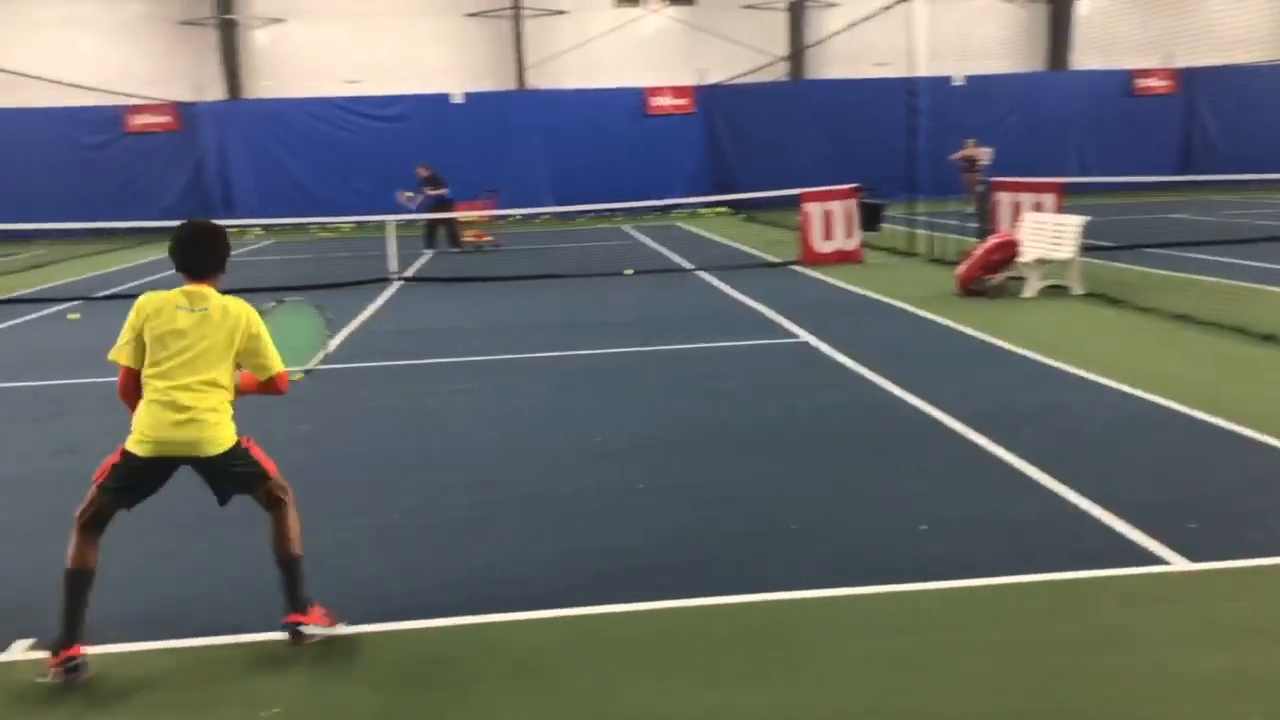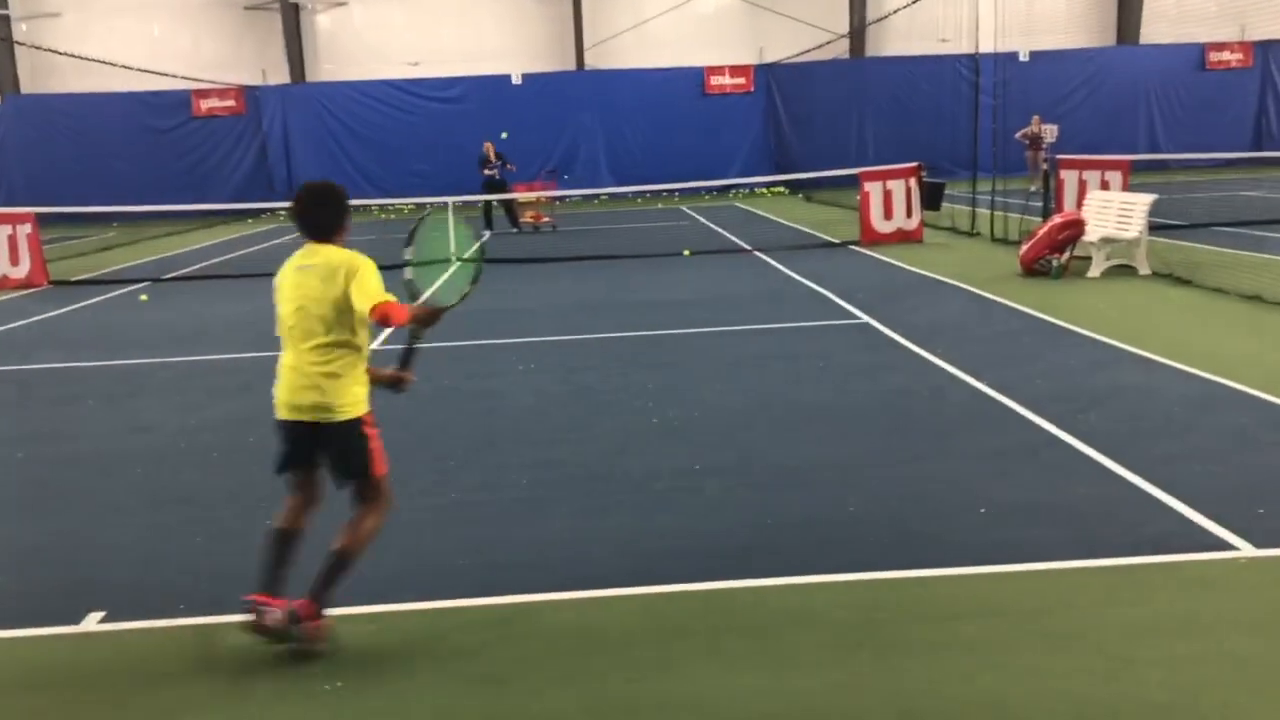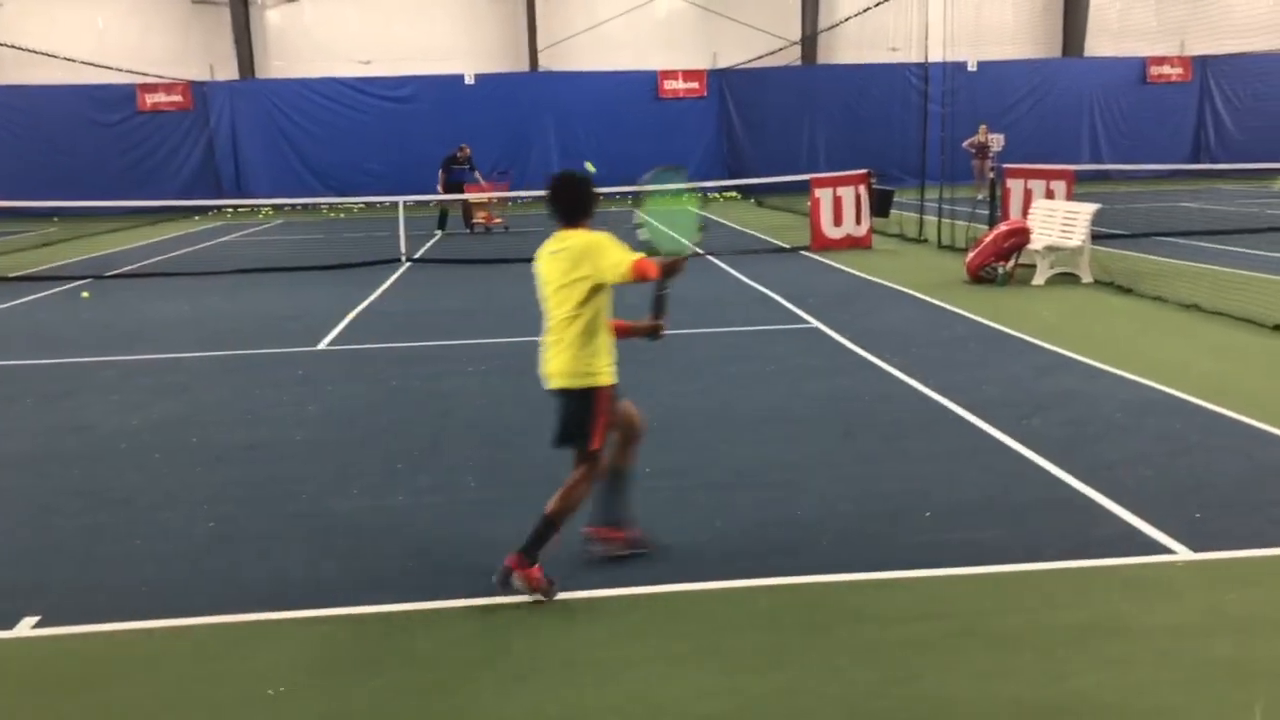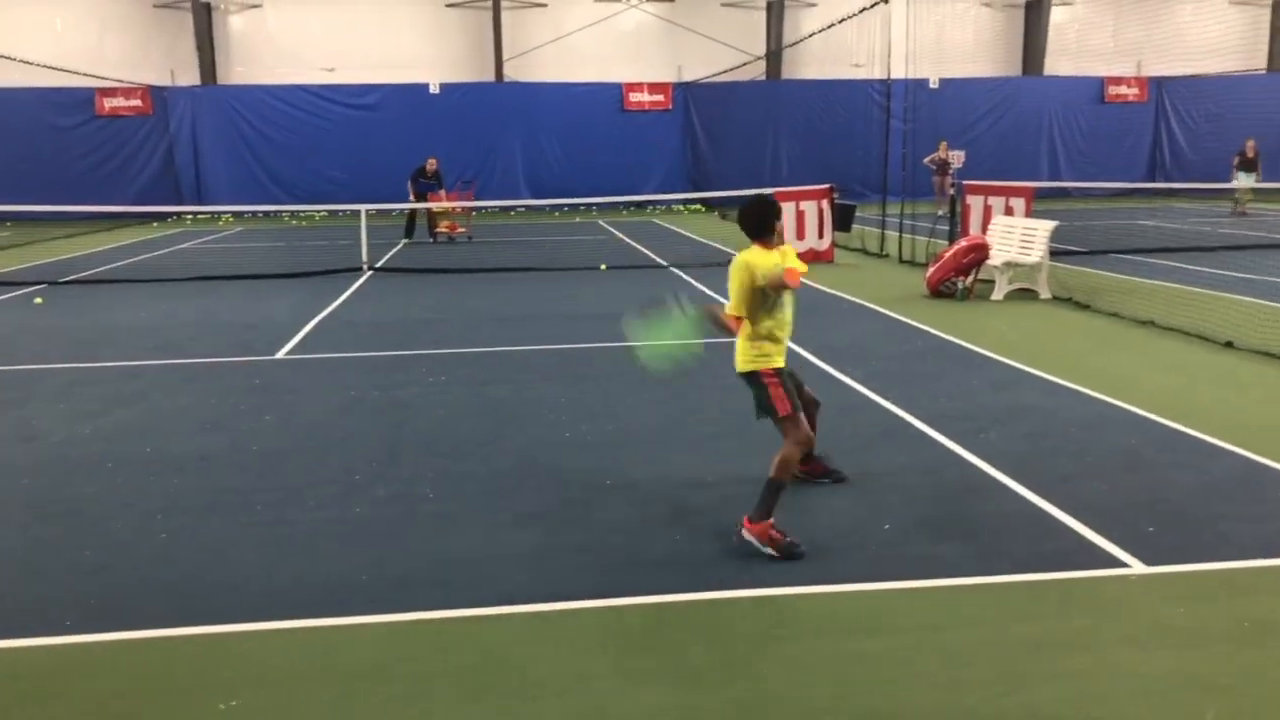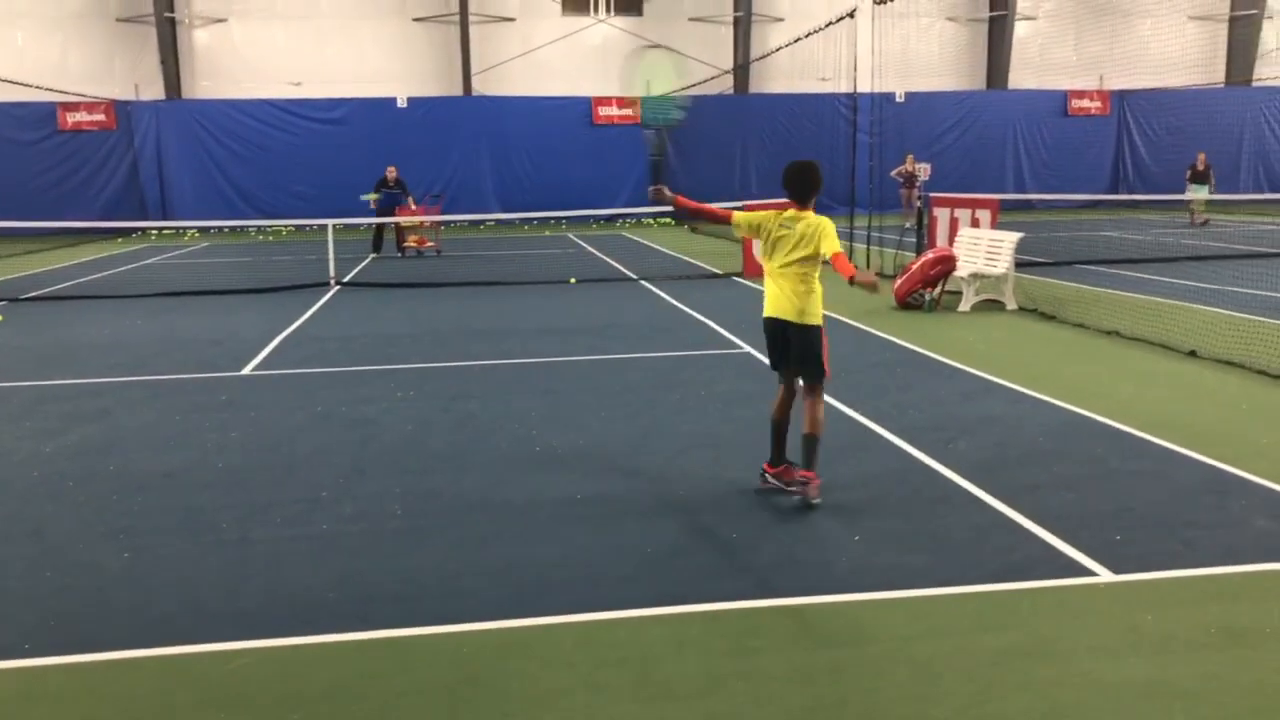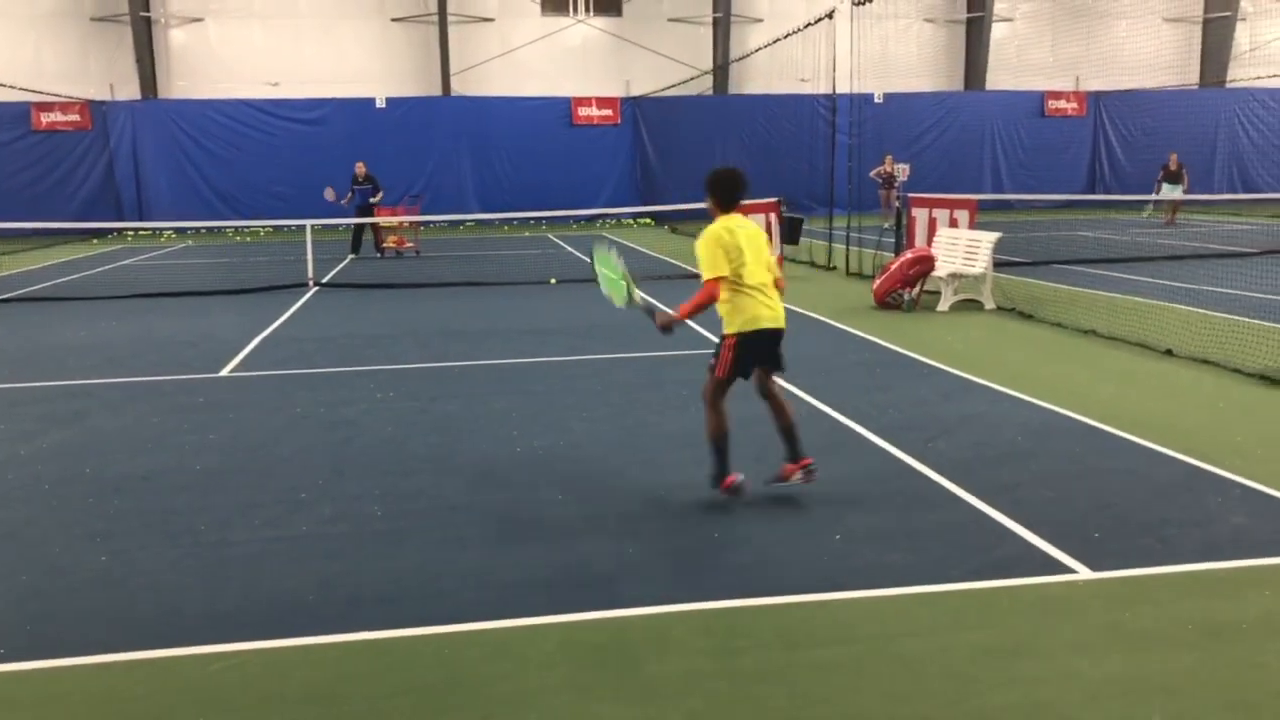
dt=0.5s
person 1, frame 1
left shoulder: (146, 307)
right shoulder: (239, 313)
left elbow: (128, 383)
right elbow: (278, 383)
left hip: (151, 435)
right hip: (212, 433)
left knee: (88, 524)
right knee: (280, 500)
left ankle: (66, 650)
right ankle: (302, 613)
person 1, frame 2
left shoulder: (286, 271)
right shoulder: (353, 264)
right elbow: (384, 313)
left wrist: (376, 376)
right wrist: (418, 315)
left hip: (291, 400)
right hip: (339, 402)
left knee: (301, 497)
right knee: (373, 504)
left ankle: (267, 598)
right ankle: (309, 608)
person 1, frame 3
left shoulder: (545, 254)
right shoulder: (597, 244)
right elbow: (642, 270)
left wrist: (636, 328)
right wrist: (667, 267)
left hip: (561, 367)
right hip: (586, 372)
left knee: (630, 424)
right knee: (588, 467)
left ankle: (611, 526)
right ankle: (522, 563)
person 1, frame 4
left shoulder: (779, 257)
right shoulder: (746, 264)
left elbow: (793, 275)
right elbow: (734, 321)
left wrist: (783, 280)
right wrist: (725, 319)
left hip: (772, 358)
right hip: (759, 361)
left knee: (808, 401)
right knee: (799, 437)
left ankle: (807, 464)
right ankle: (759, 524)
person 1, frame 5
left shoulder: (769, 221)
right shoulder: (821, 226)
left elbow: (720, 216)
right elbow: (837, 257)
left wrist: (671, 199)
right wrist: (855, 275)
left hip: (774, 314)
right hip: (805, 317)
left knee: (787, 387)
right knee: (813, 393)
left ankle: (776, 465)
right ankle: (807, 474)
person 1, frame 6
left shoulder: (711, 236)
right shoulder: (755, 230)
left elbow: (713, 290)
left wrist: (675, 317)
left hip: (744, 325)
right hip: (774, 319)
left knee: (712, 396)
right knee: (767, 388)
left ankle: (724, 477)
right ankle: (798, 462)
